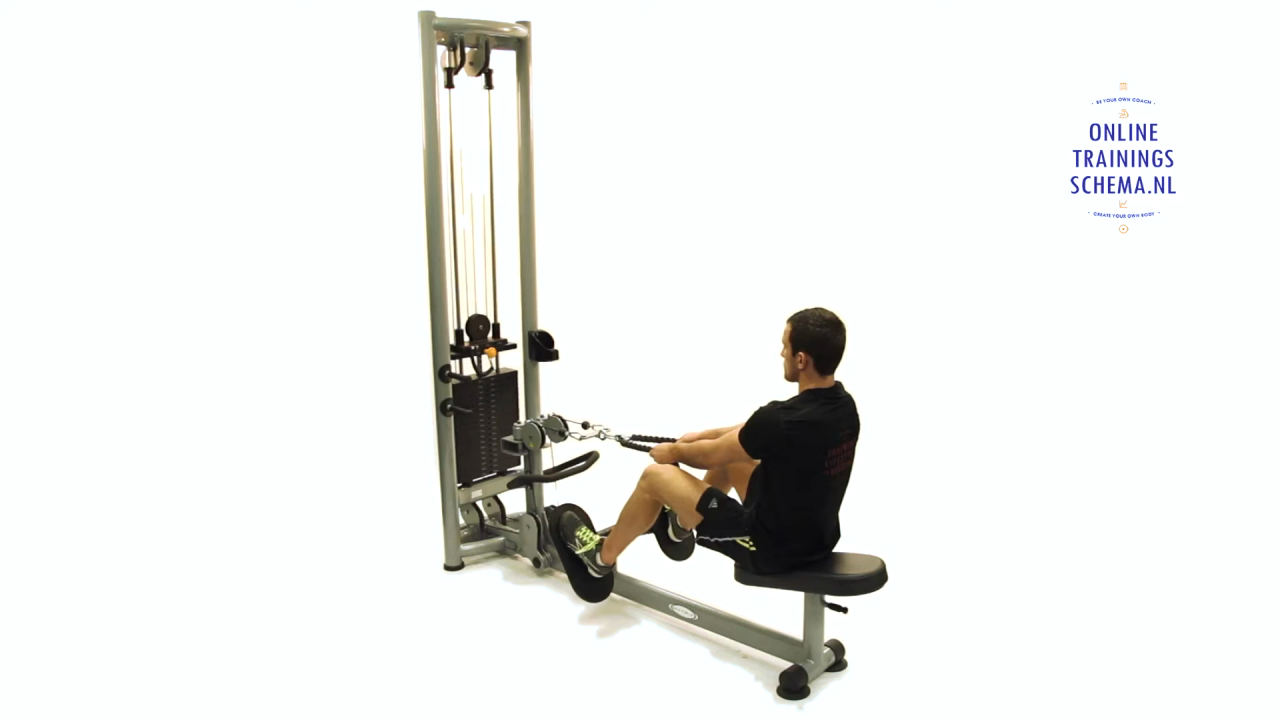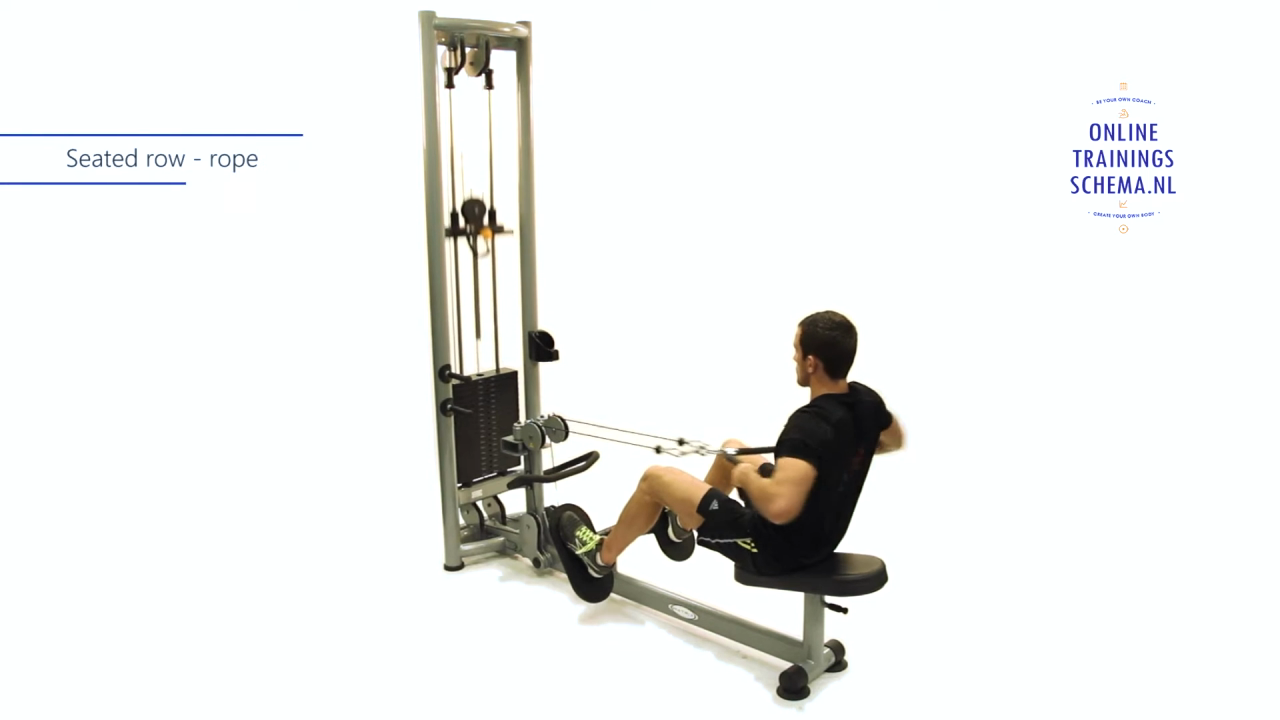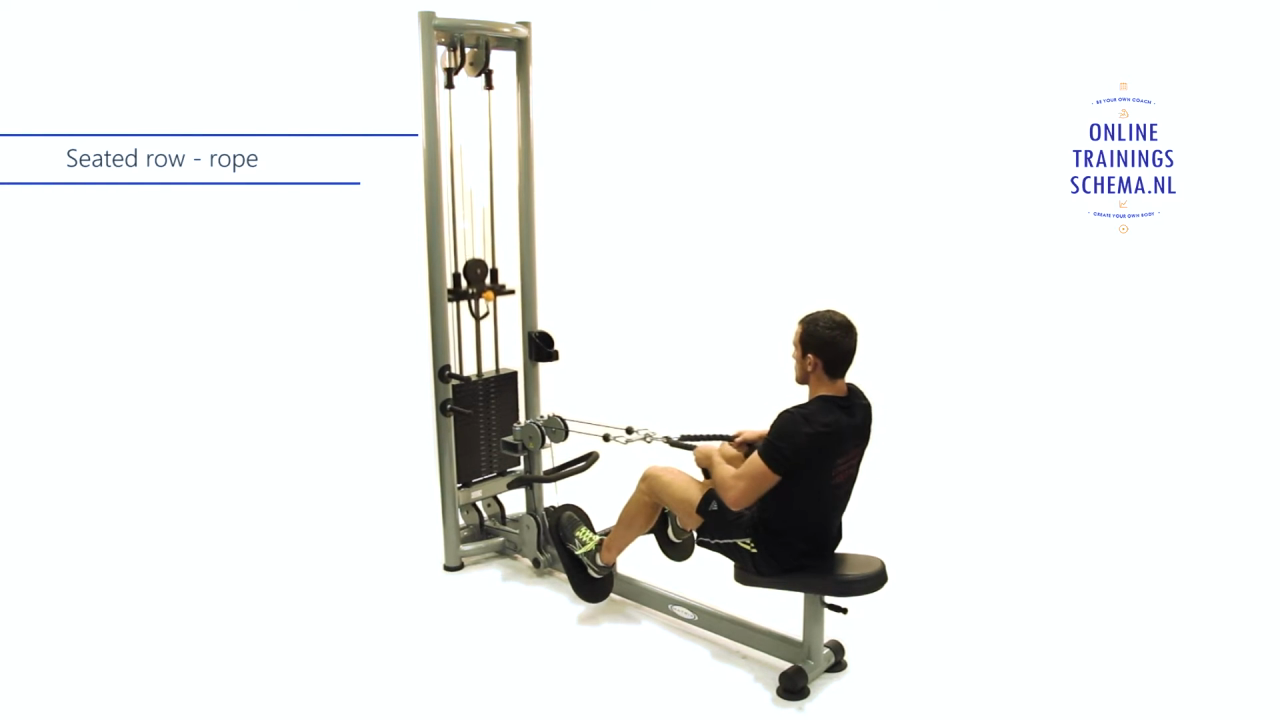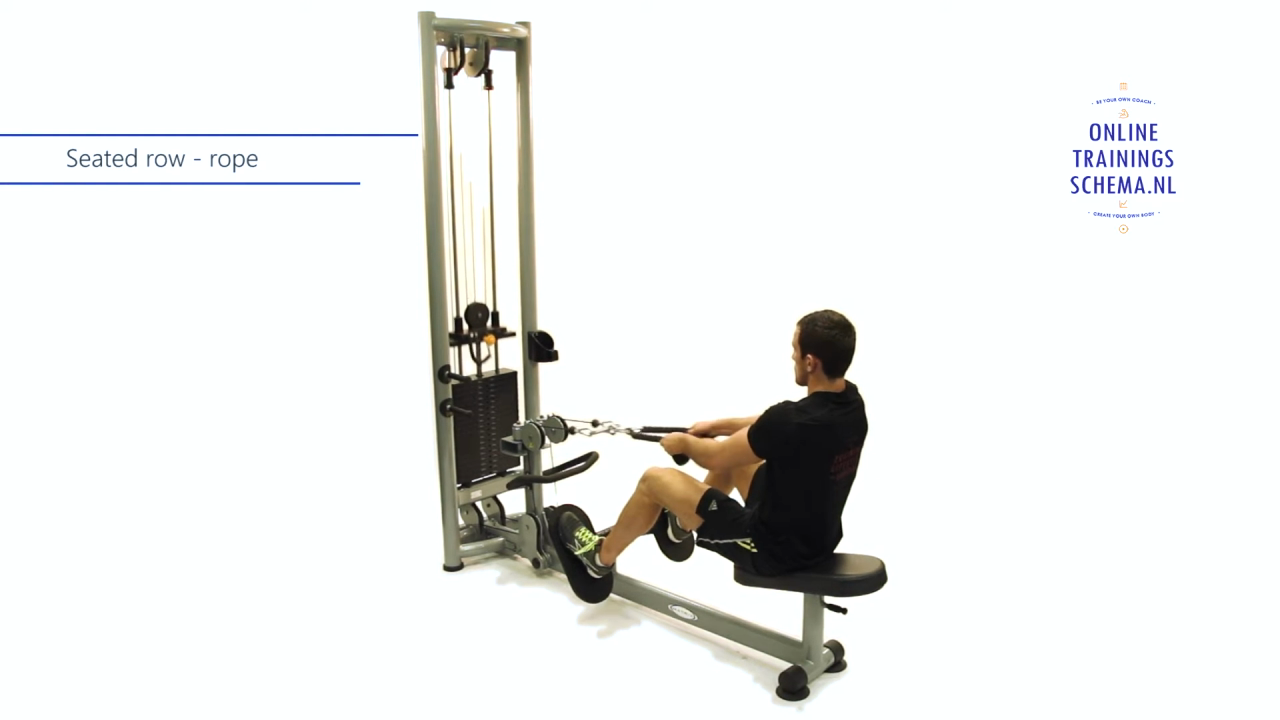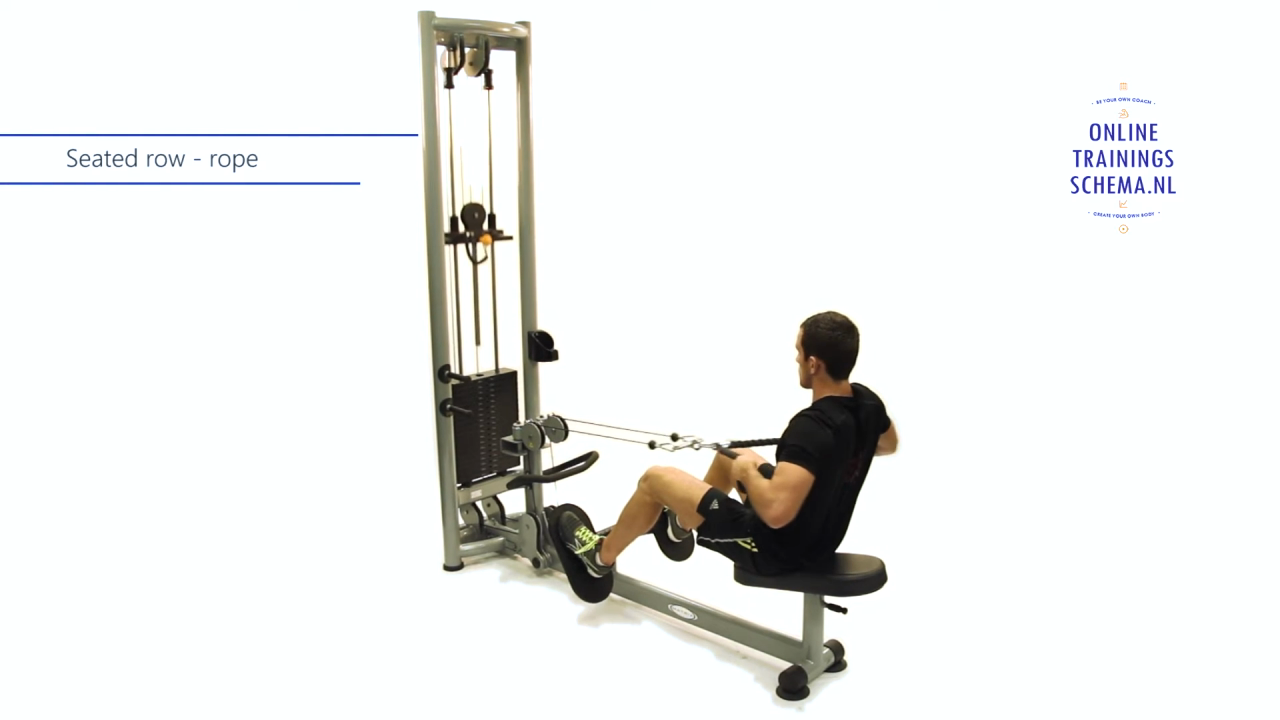
dt=1s
person 1, frame 1
left shoulder: (784, 419)
right shoulder: (843, 403)
left elbow: (711, 457)
left wrist: (673, 450)
right wrist: (702, 435)
left hip: (771, 546)
right hip: (817, 538)
left knee: (655, 476)
right knee: (731, 450)
left ankle: (602, 556)
right ankle: (683, 521)
person 1, frame 2
left shoulder: (810, 423)
right shoulder: (867, 402)
left elbow: (778, 508)
right elbow: (896, 441)
left wrist: (747, 477)
left hip: (775, 548)
right hip: (819, 539)
left knee: (656, 478)
right knee: (732, 448)
left ankle: (602, 556)
right ankle: (684, 521)
person 1, frame 3
left shoulder: (799, 423)
right shoulder: (857, 405)
left elbow: (736, 495)
left wrist: (711, 459)
right wrist: (764, 439)
left hip: (773, 547)
right hip: (819, 539)
left knee: (654, 478)
right knee: (732, 453)
left ankle: (601, 556)
right ankle: (681, 521)
person 1, frame 4
left shoulder: (794, 420)
right shoulder: (851, 401)
left elbow: (714, 459)
left wrist: (683, 442)
right wrist: (716, 425)
left hip: (772, 547)
right hip: (817, 538)
left knee: (654, 479)
right knee: (732, 449)
left ankle: (601, 556)
right ankle: (682, 521)
person 1, frame 5
left shoulder: (813, 426)
right shoulder: (868, 403)
left elbow: (775, 511)
right elbow: (890, 444)
left wrist: (748, 472)
left hip: (775, 548)
right hip: (820, 537)
left knee: (655, 479)
right knee: (729, 453)
left ankle: (601, 556)
right ankle: (683, 521)
